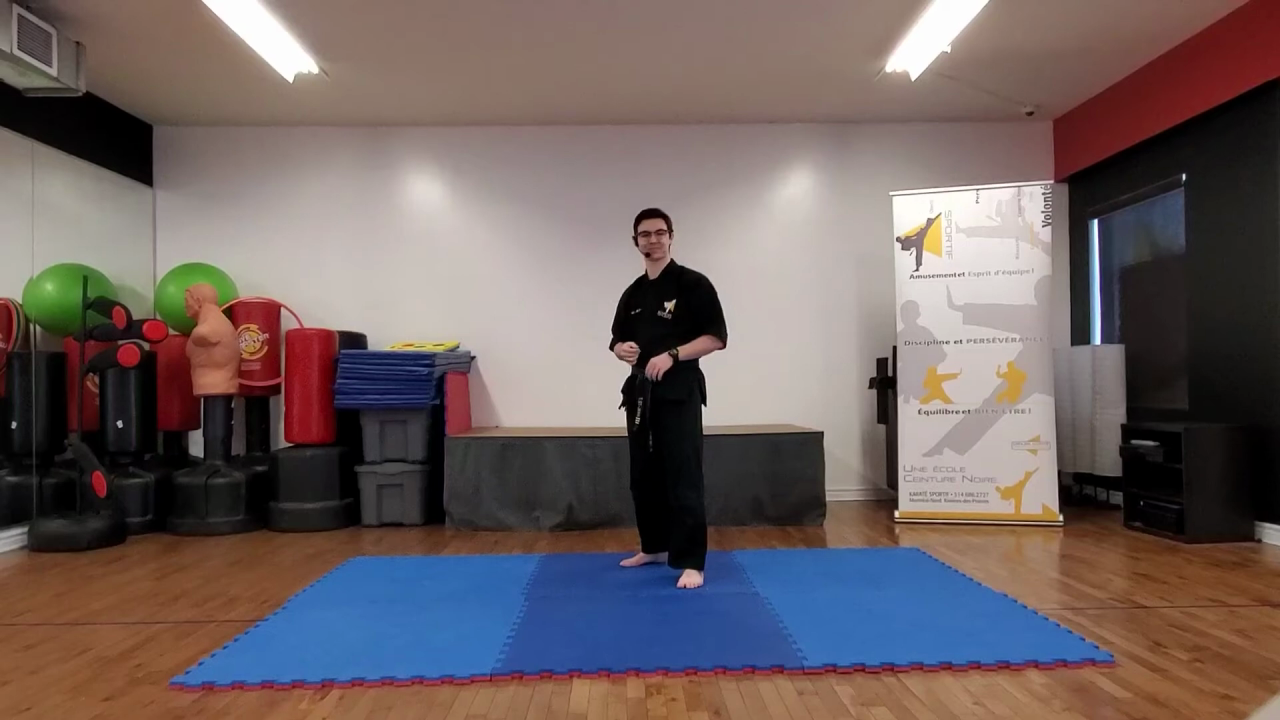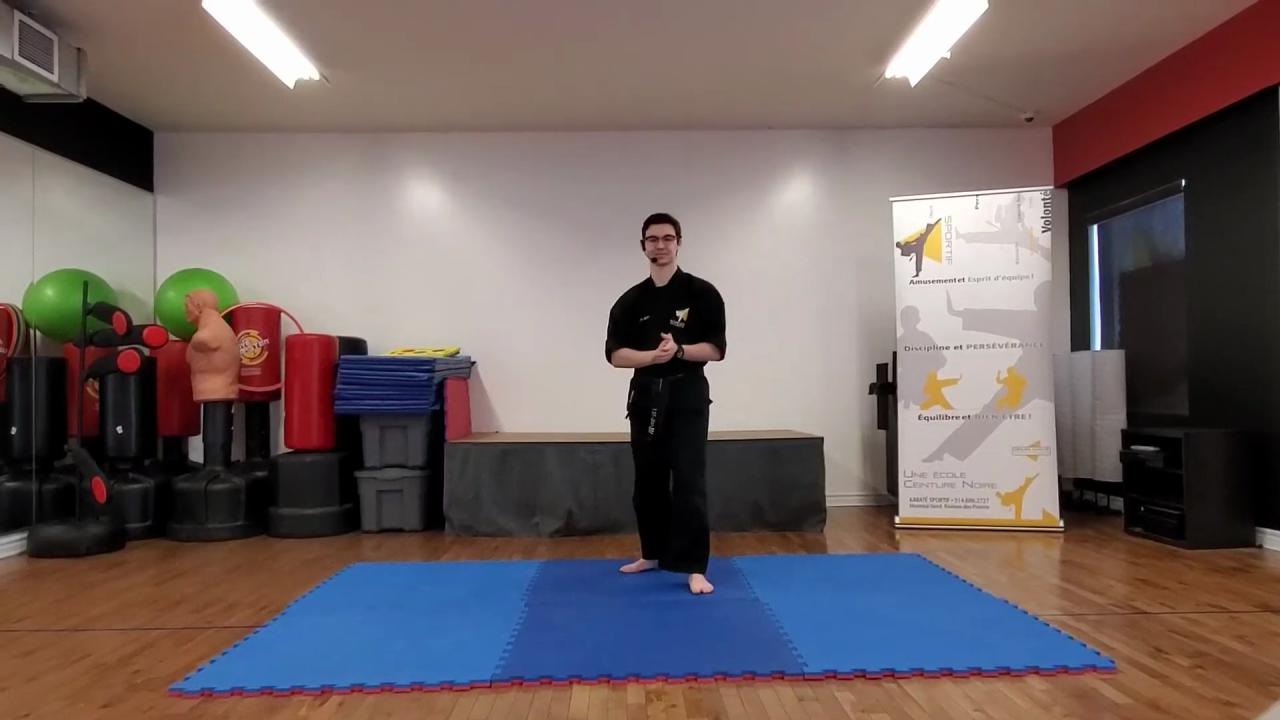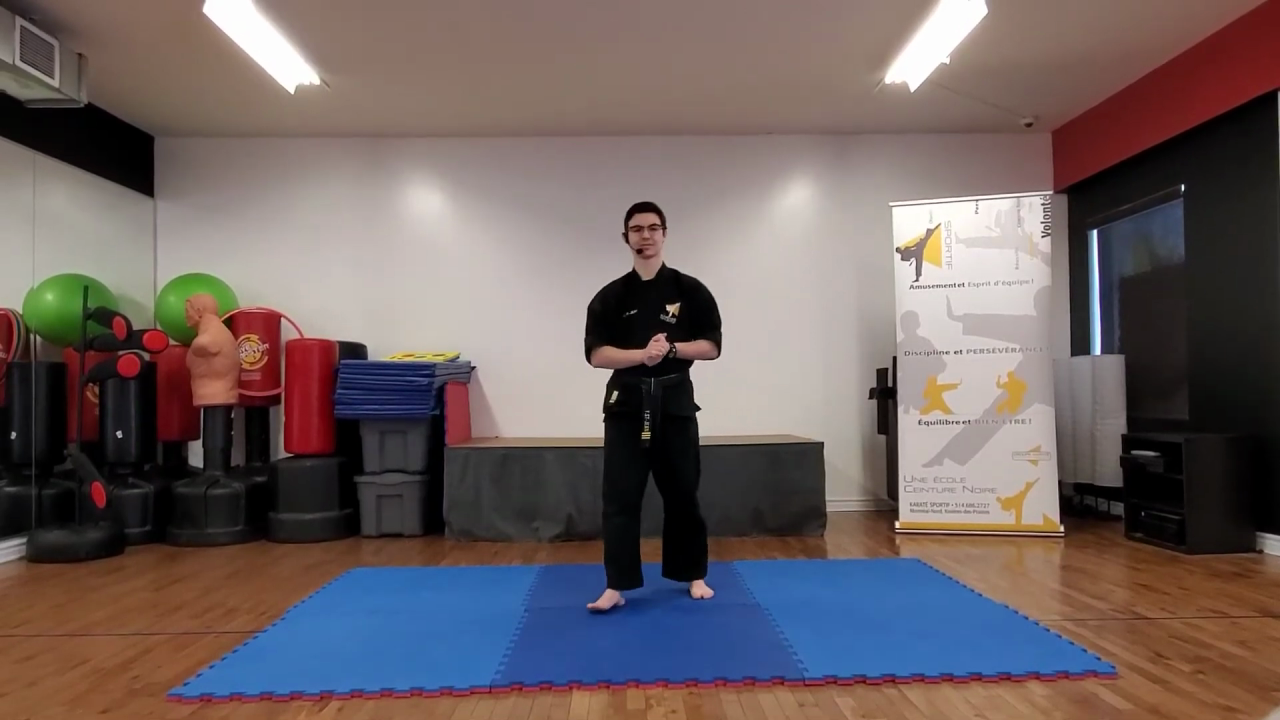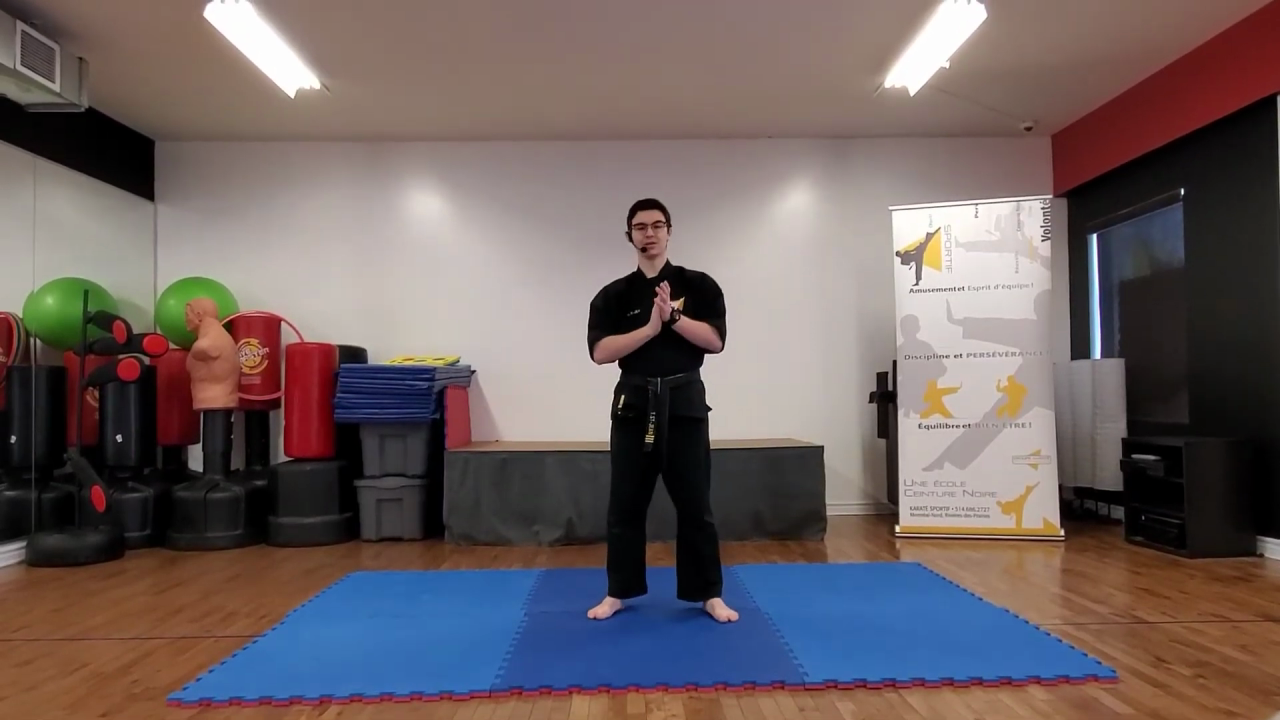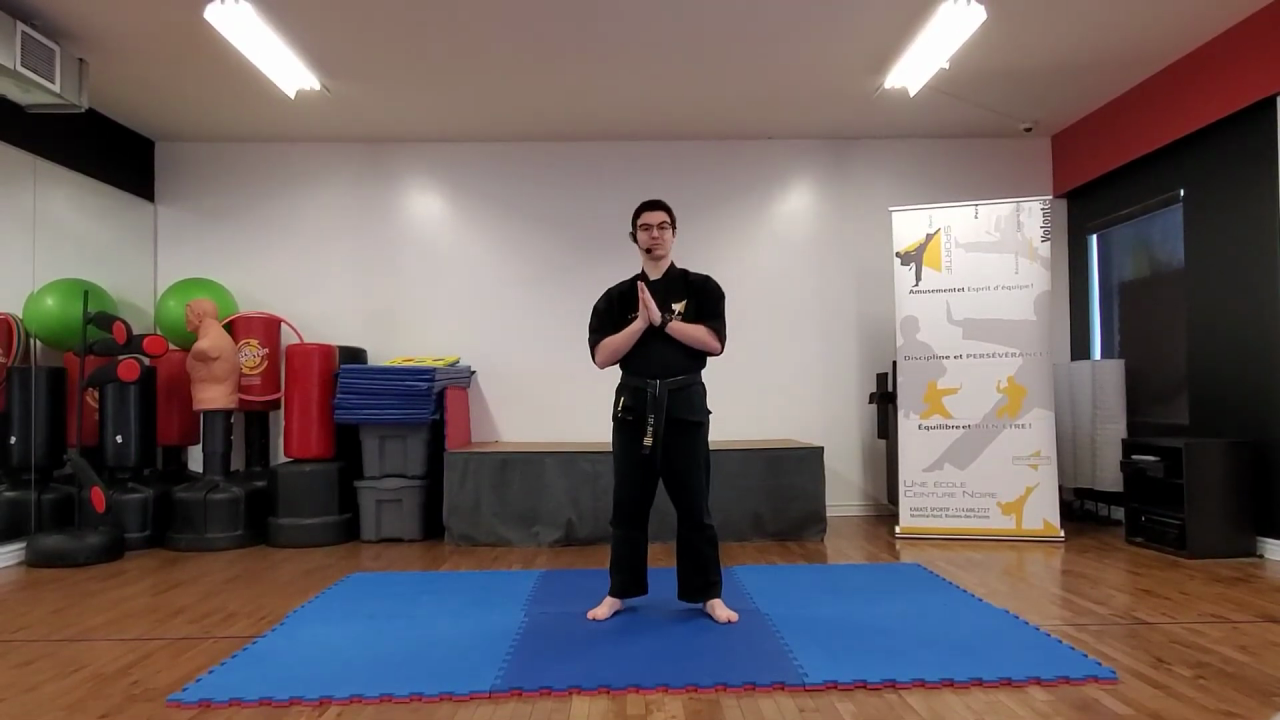
dt=1s
person 1, frame 1
left shoulder: (692, 284)
right shoulder: (633, 294)
left elbow: (716, 338)
right elbow: (619, 340)
left wrist: (672, 354)
right wrist: (624, 349)
left hip: (679, 390)
right hip: (641, 391)
left knee: (684, 476)
right knee: (644, 475)
left ankle: (691, 562)
right ankle: (654, 546)
person 1, frame 2
left shoulder: (701, 293)
right shoulder: (631, 300)
left elbow: (716, 349)
right elbow: (616, 353)
left wrist: (678, 351)
right wrist: (652, 355)
left hip: (687, 396)
right hip: (646, 397)
left knee: (688, 481)
right knee: (648, 482)
left ankle: (694, 567)
right ankle: (654, 553)
person 1, frame 3
left shoulder: (689, 290)
right shoulder: (611, 296)
left elbow: (712, 347)
right elbow: (596, 354)
left wrist: (671, 349)
right wrist: (642, 354)
left hip: (675, 400)
right hip: (626, 402)
left knee: (682, 493)
right knee: (621, 496)
left ankle: (692, 574)
right ankle: (617, 586)
person 1, frame 4
left shoulder: (698, 285)
right shoulder: (613, 295)
left elbow: (715, 340)
right elbow: (600, 352)
left wrist: (672, 317)
right wrist: (651, 327)
left hip: (684, 401)
right hip: (633, 402)
left knee: (694, 503)
right knee: (625, 503)
left ankle: (708, 593)
right ankle: (618, 591)
person 1, frame 5
left shoulder: (700, 287)
right shoulder: (617, 297)
left elbow: (714, 342)
right elbow: (602, 356)
left wrist: (662, 319)
right wrist: (641, 322)
left hip: (684, 403)
right hip: (634, 405)
left knee: (693, 505)
right knee: (629, 505)
left ankle: (708, 594)
right ankle: (619, 592)
